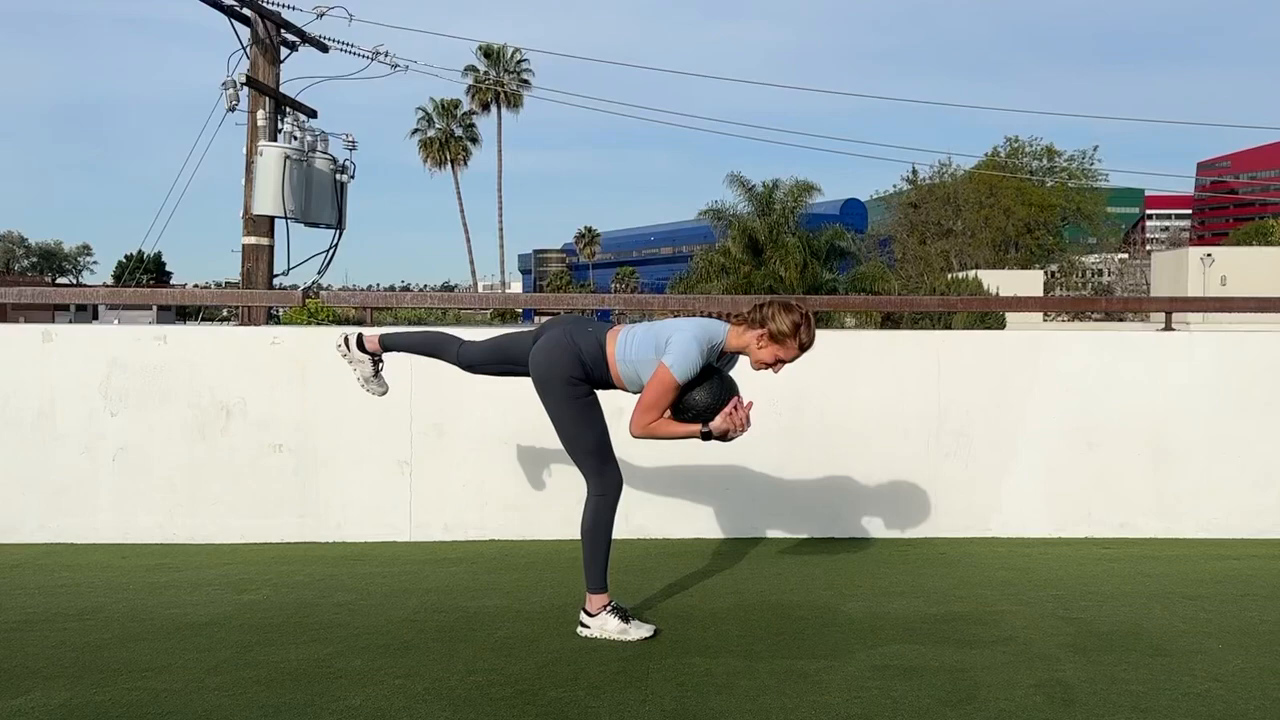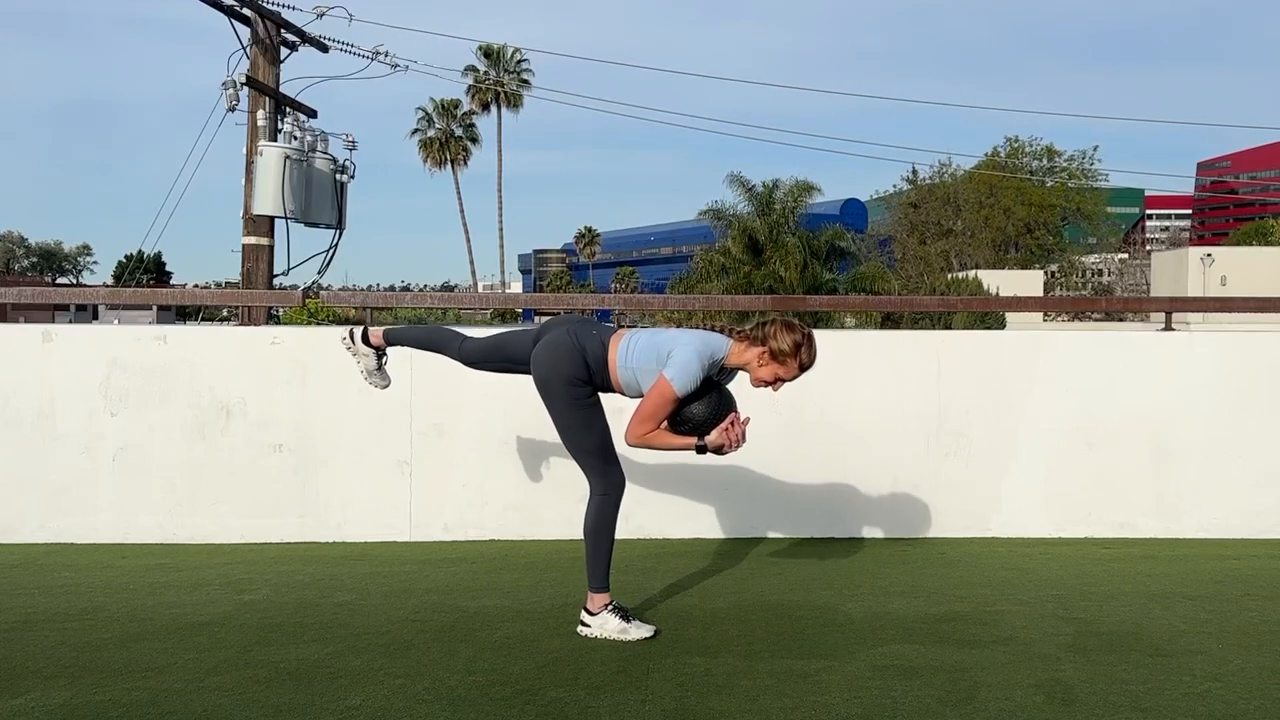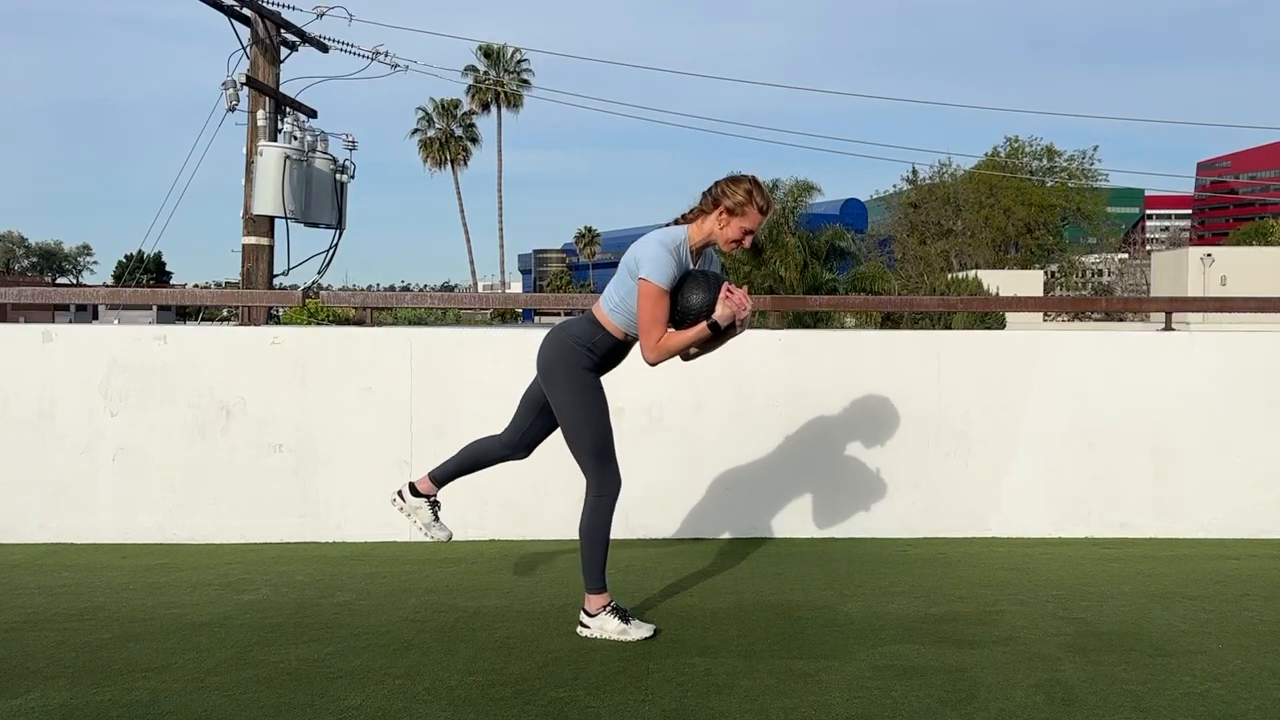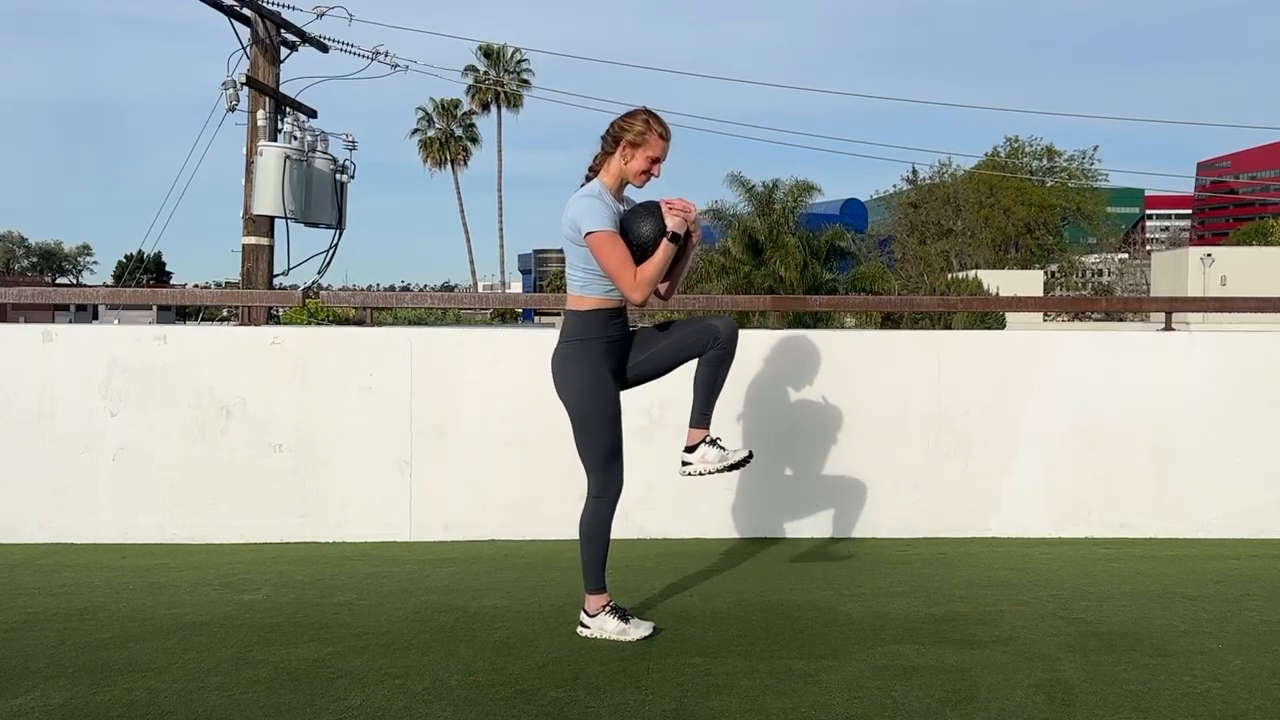
dt=0.5s
person 1, frame 1
left shoulder: (725, 346)
right shoulder: (696, 346)
right elbow: (643, 424)
left wrist: (722, 423)
right wrist: (710, 430)
left hip: (571, 337)
right hip: (562, 364)
left knee: (469, 356)
right knee: (606, 482)
left ankle: (371, 346)
right ankle: (595, 610)
person 1, frame 2
left shoulder: (726, 358)
right shoulder: (697, 361)
left elbow: (680, 413)
right elbow: (638, 433)
left wrist: (718, 438)
right wrist: (704, 443)
left hip: (572, 337)
right hip: (564, 365)
left knee: (469, 351)
right knee: (608, 483)
left ankle: (374, 339)
right ankle: (597, 610)
person 1, frame 3
left shoulder: (707, 257)
right shoulder: (663, 250)
left elbow: (686, 349)
right elbow: (654, 350)
left wrist: (730, 325)
right wrist: (716, 321)
left hip: (574, 354)
right hip: (573, 360)
left knee: (515, 442)
right knee: (604, 482)
left ankle: (420, 491)
right ankle: (594, 611)
person 1, frame 4
left shoulder: (623, 204)
right shoulder: (589, 205)
left elbow: (664, 287)
right elbow: (637, 289)
left wrist: (685, 238)
right wrist: (674, 234)
left hip: (620, 344)
right hip: (583, 352)
left knee: (721, 331)
right knee: (606, 482)
left ankle: (697, 443)
right ankle: (595, 611)
